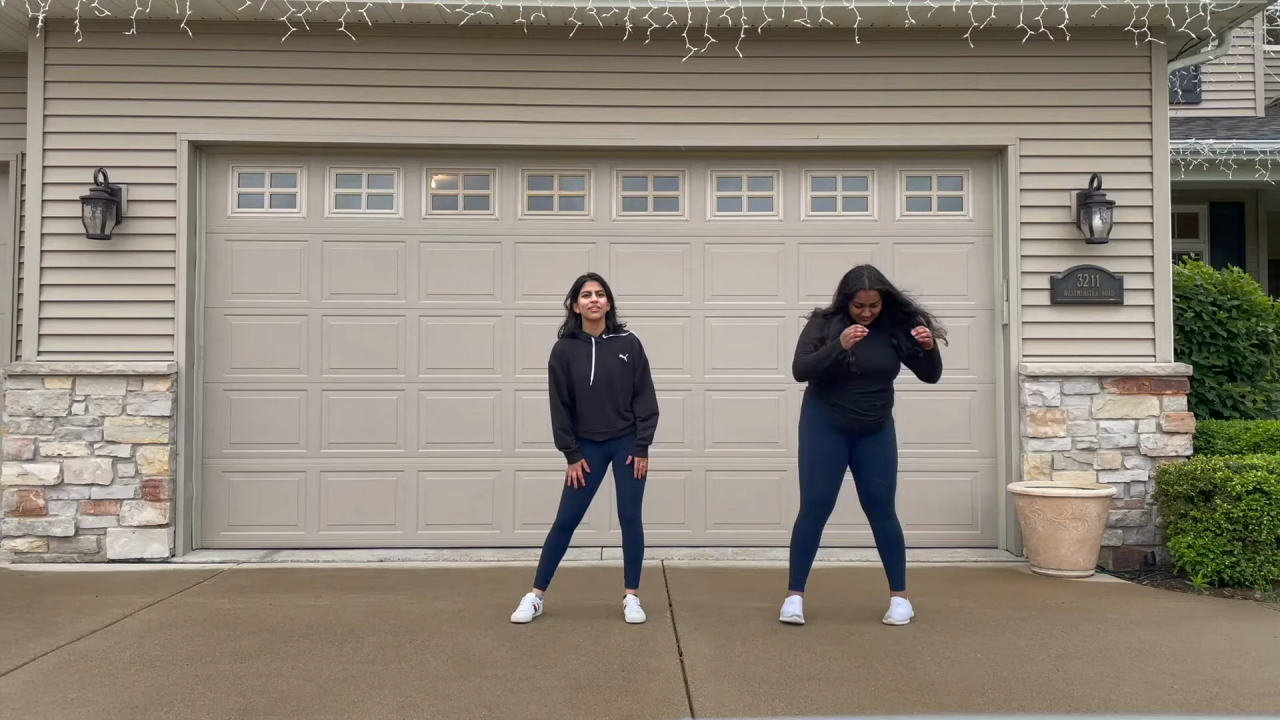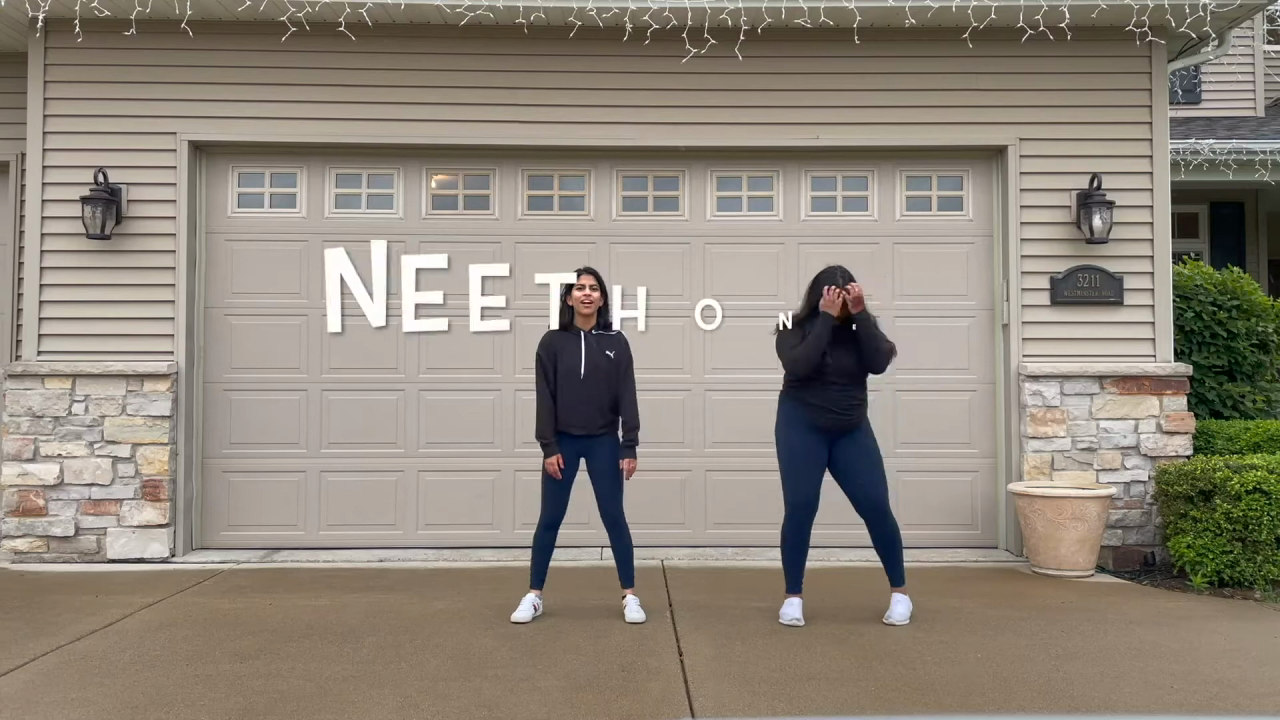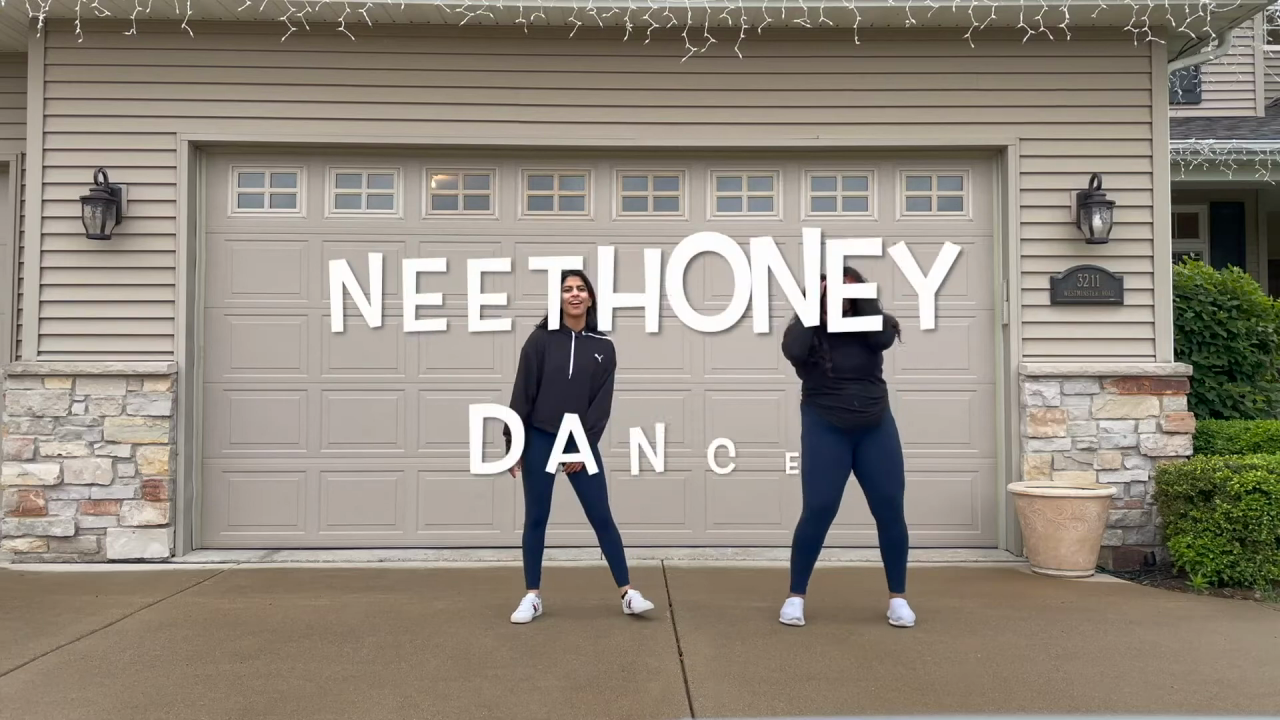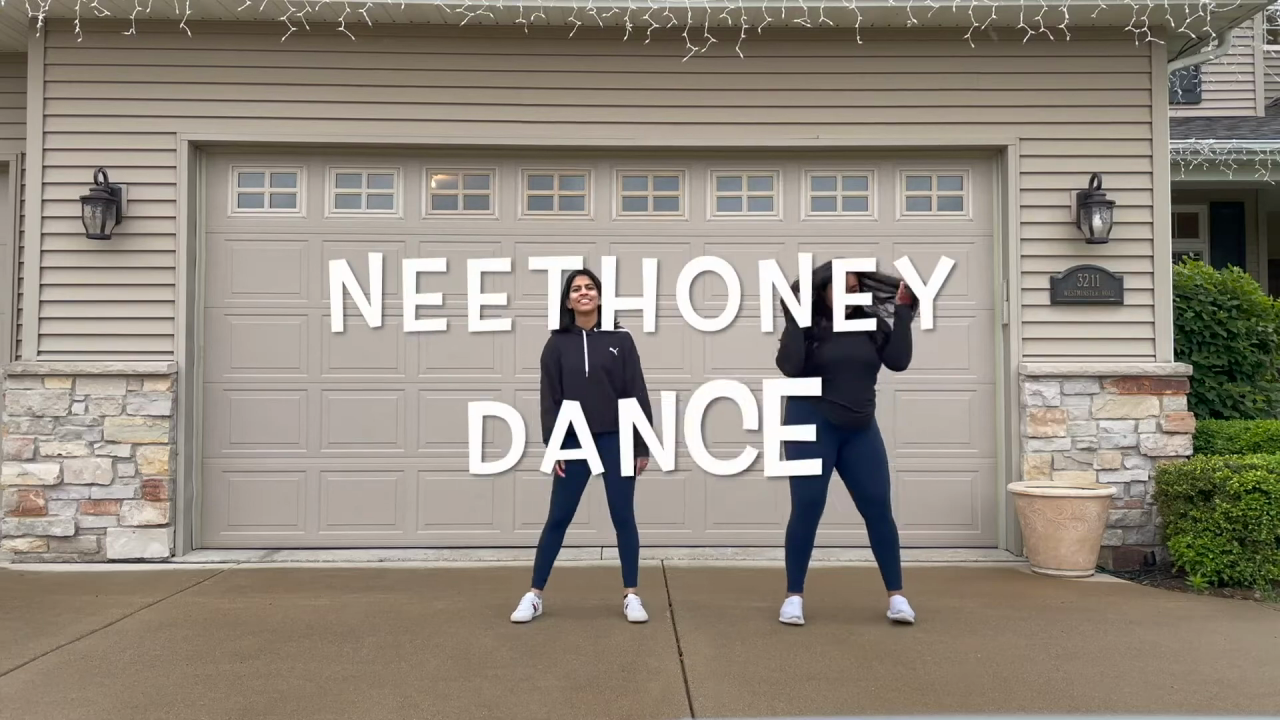
dt=0.4s
person 1, frame 1
left shoulder: (895, 329)
right shoulder: (823, 323)
left elbow: (930, 375)
right elbow: (801, 371)
left wrist: (928, 348)
right wrist: (839, 347)
left hip: (875, 431)
right hip: (824, 426)
left knee: (881, 509)
right knee: (815, 507)
left ankle: (899, 597)
right ankle: (795, 595)
person 1, frame 2
left shoulder: (860, 328)
right shoulder: (795, 328)
left elbow: (880, 363)
right elbow: (799, 366)
left wrist: (859, 314)
right wrist: (825, 318)
left hip: (852, 430)
right hip: (801, 427)
left knee: (877, 508)
right knee: (800, 509)
left ankle: (899, 592)
right ankle: (792, 597)
person 1, frame 3
left shoulder: (864, 326)
right shoulder: (805, 332)
left elbow: (885, 338)
right elbow: (794, 352)
left wrist: (860, 295)
left hip: (876, 429)
right hip: (825, 431)
left knee: (890, 511)
right knee: (818, 511)
left ankle: (898, 598)
right ankle: (795, 596)
person 1, frame 4
left shoulder: (872, 324)
right shoulder: (807, 326)
left elbow: (898, 362)
right elbow: (791, 368)
left wrist: (902, 311)
right wrist: (793, 318)
left hip: (860, 430)
right hip: (812, 427)
left knee: (878, 508)
right knee: (807, 509)
left ankle: (896, 595)
right ankle: (794, 596)
person 2, frame 1
left shoulder: (628, 343)
right shoulder: (564, 350)
left elbow: (645, 397)
right elbow: (560, 406)
left wrist: (642, 446)
right wrist: (572, 455)
left hip: (627, 443)
right hip: (587, 447)
left knee: (630, 519)
right knee: (566, 521)
left ankle: (631, 597)
right ankle: (535, 595)
person 2, frame 2
left shoulder: (616, 342)
right shoulder: (553, 341)
left elbow: (627, 397)
right elbow: (545, 397)
left wrist: (630, 448)
right wrist: (549, 447)
left hip: (603, 442)
right hip: (562, 442)
left knee: (615, 519)
right knee: (550, 520)
left ankle: (629, 596)
right ankle: (534, 596)
person 2, frame 3
left shoulder: (603, 346)
right shoulder: (541, 340)
left elbow: (601, 401)
right elbow: (521, 393)
left wrist: (585, 447)
right wrist: (513, 444)
left hip: (581, 442)
right hip: (539, 441)
left knee: (601, 518)
right knee: (536, 519)
left ankle: (628, 592)
right ankle: (532, 596)
person 2, frame 4
left shoulder: (620, 340)
right shoulder: (557, 345)
left elbow: (636, 393)
right elbow: (550, 400)
left wrist: (642, 444)
left hip: (617, 440)
right hip: (575, 442)
left knee: (623, 517)
right knee: (557, 519)
left ankle: (631, 596)
right ankle: (534, 595)
